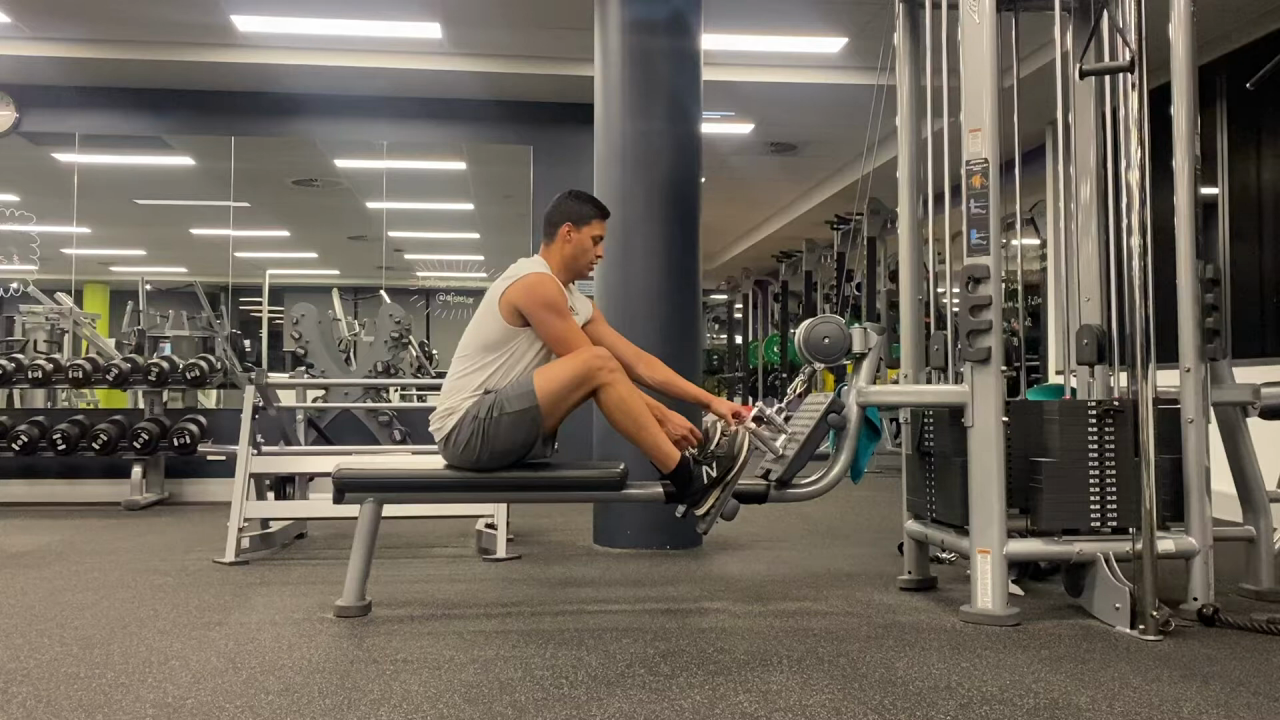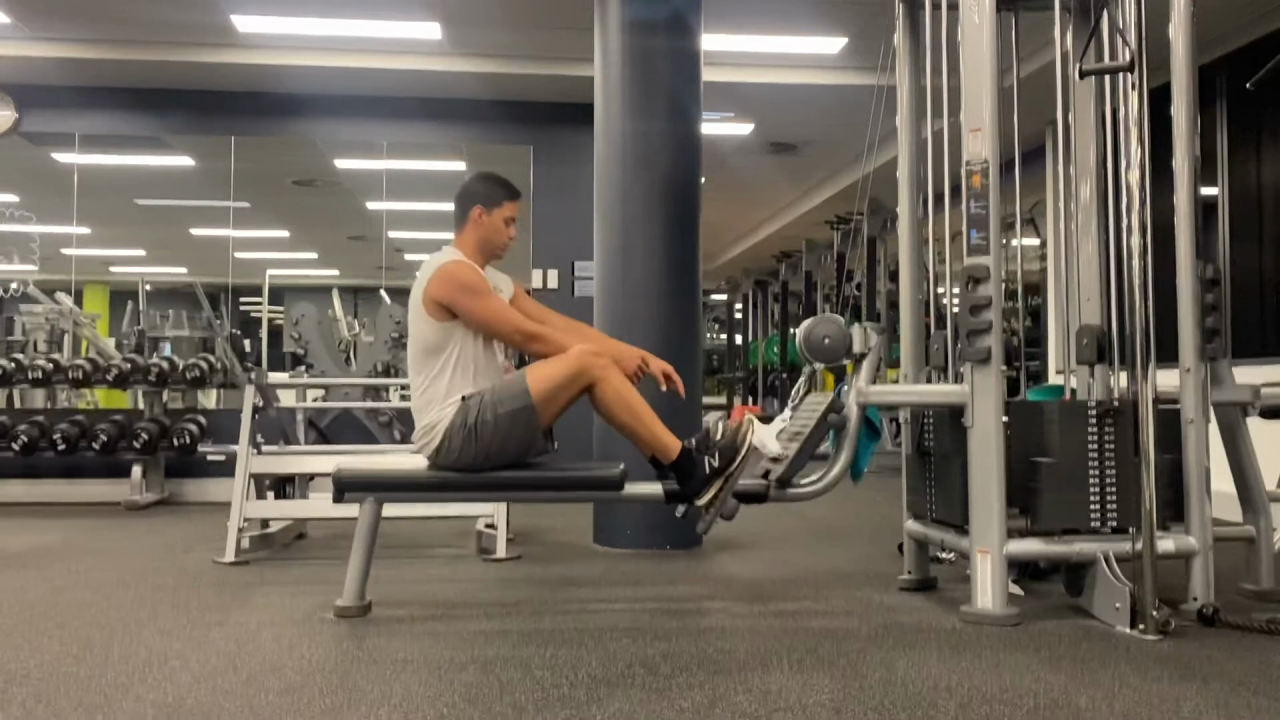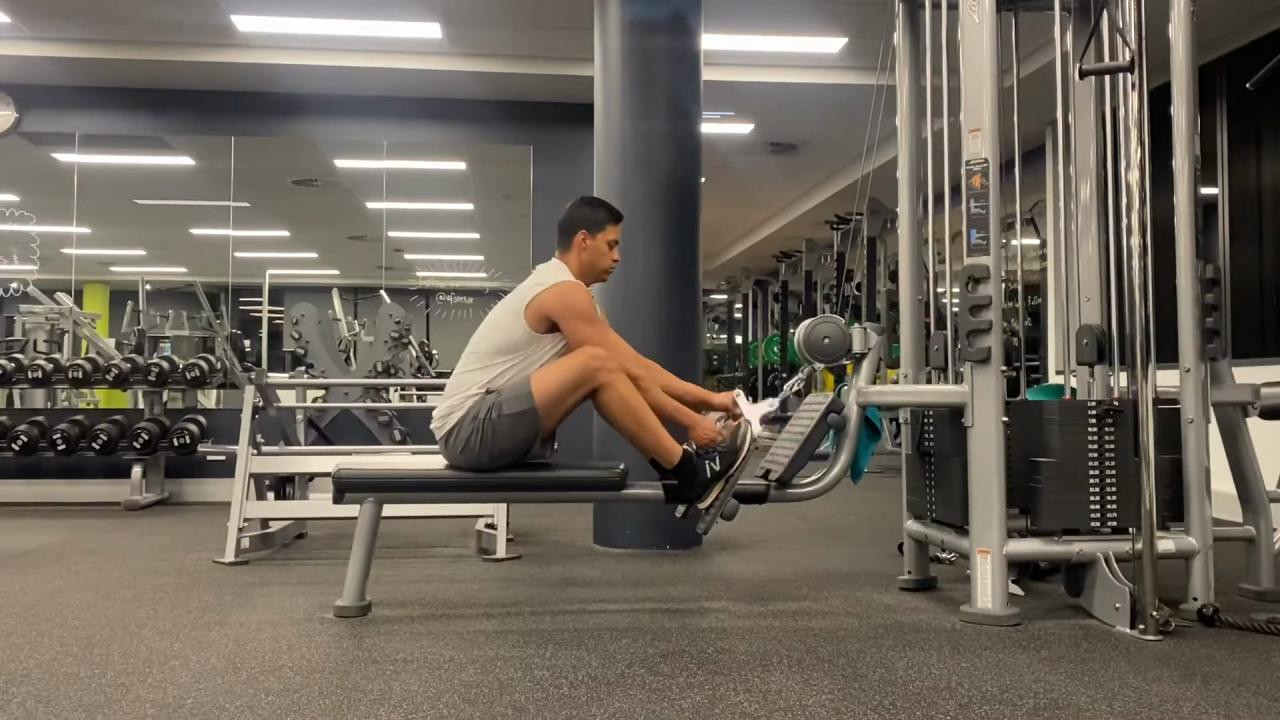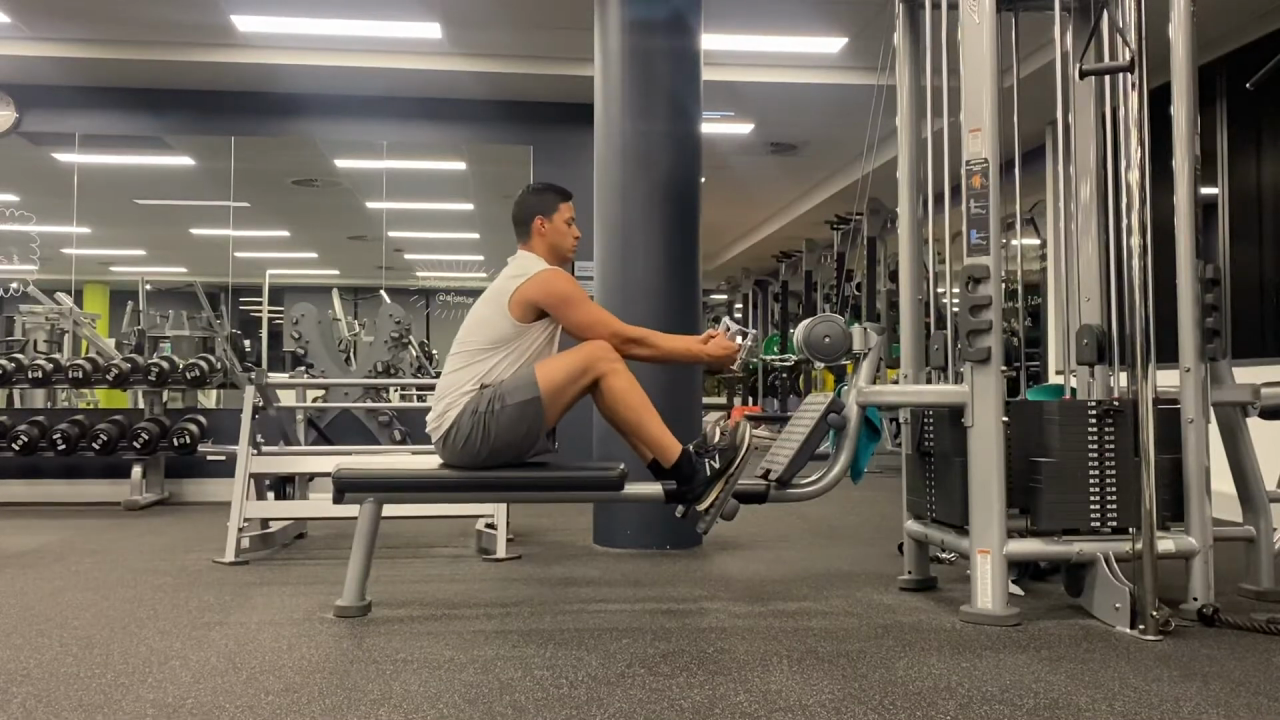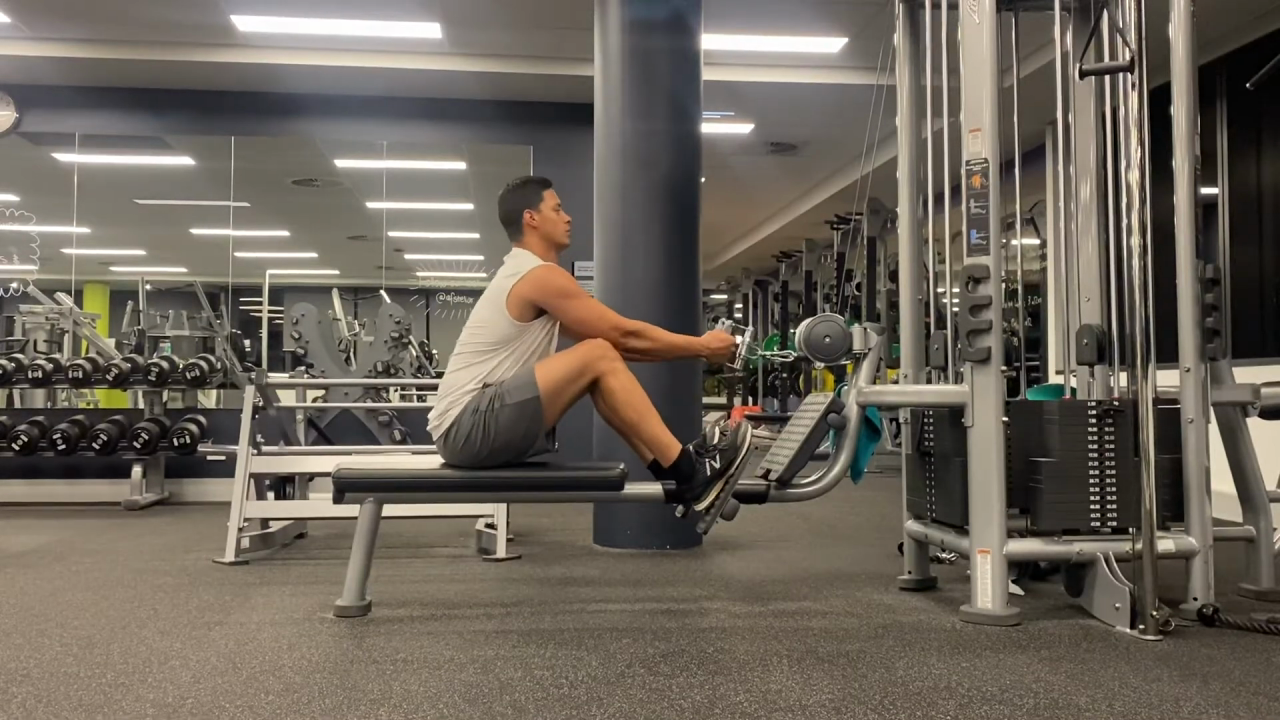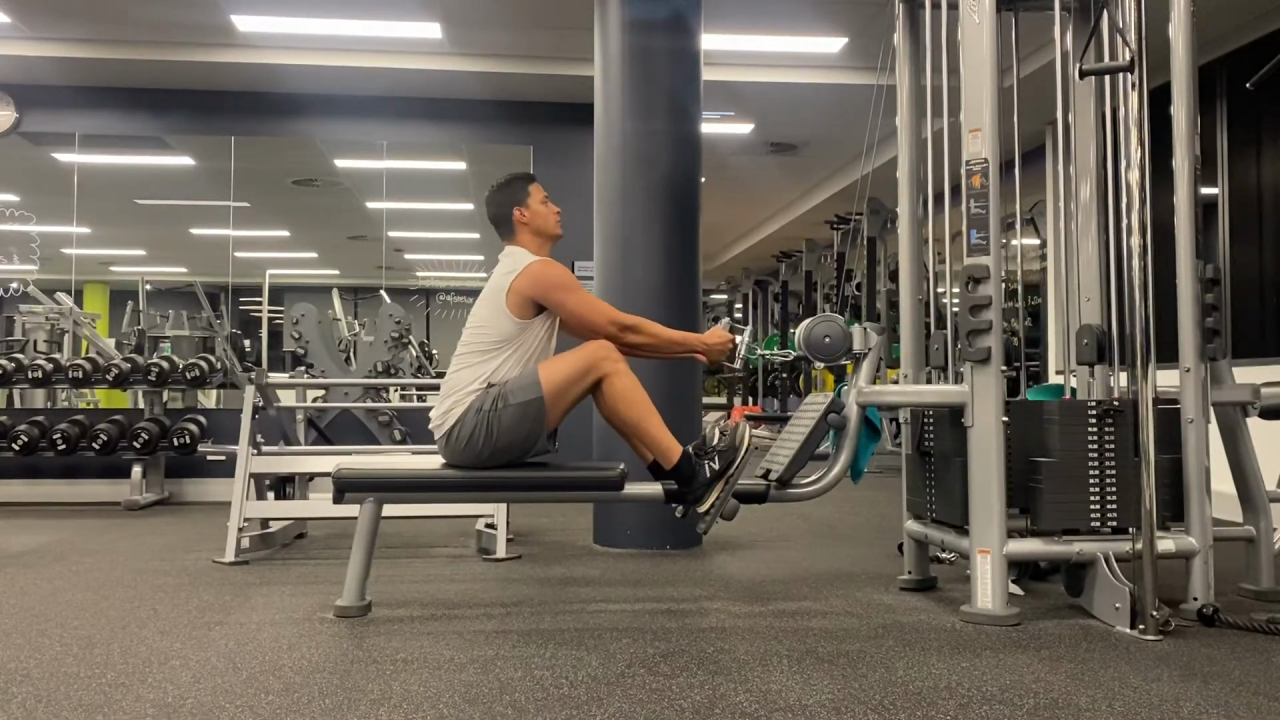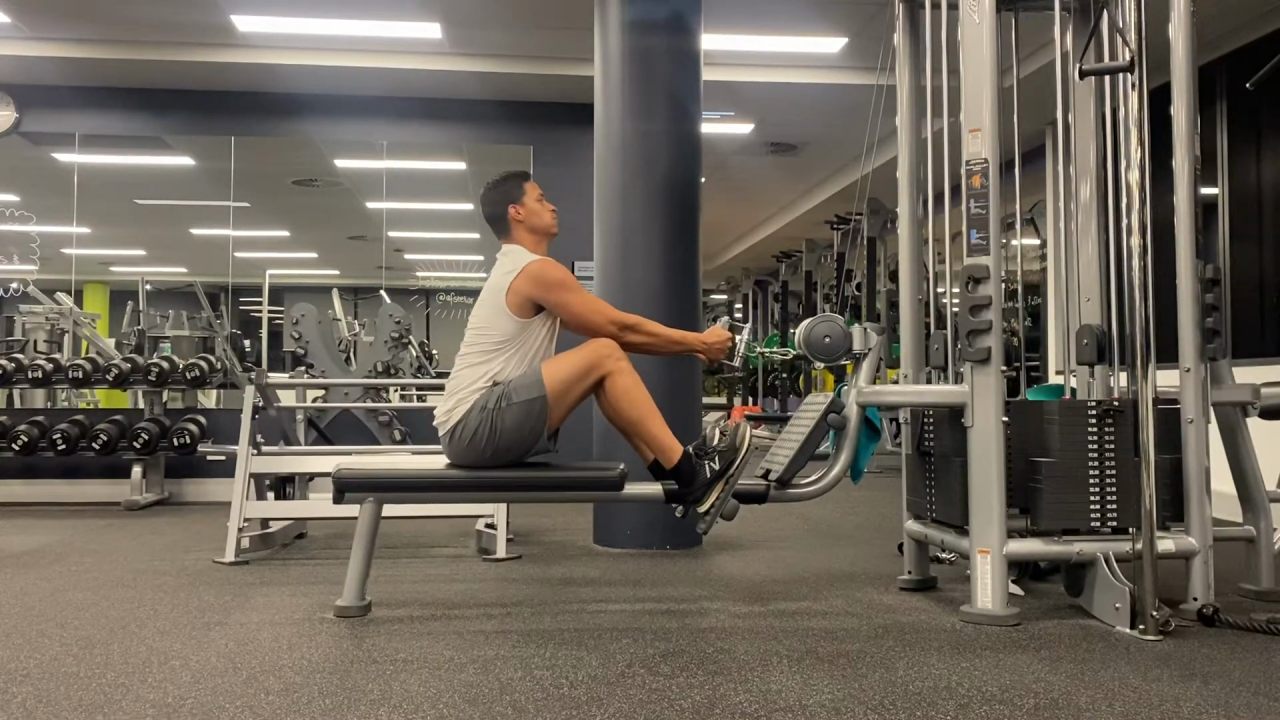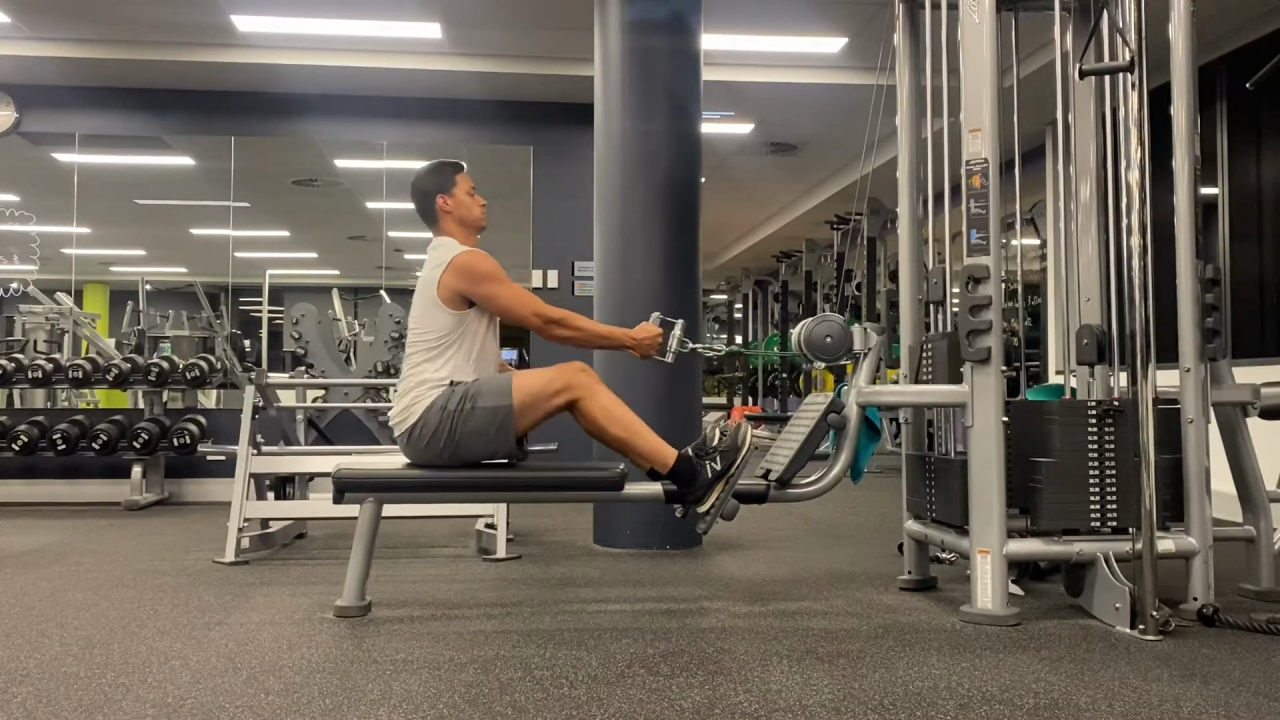
dt=0.7s
person 1, frame 1
left shoulder: (573, 302)
right shoulder: (536, 284)
left elbow: (638, 363)
right elbow: (590, 363)
left wrist: (711, 401)
right wrist: (663, 416)
left hip: (495, 426)
right hip: (467, 431)
right knee: (598, 364)
left ankle: (677, 463)
right ankle: (689, 479)
person 1, frame 2
left shoulder: (495, 282)
right shoulder: (452, 274)
left elbow: (566, 329)
right elbow: (529, 337)
left wrist: (638, 356)
right wrist: (613, 357)
left hip: (479, 421)
right hip: (453, 434)
left knee: (592, 364)
right knee: (590, 362)
left ankle: (676, 457)
right ankle: (689, 468)
person 1, frame 3
left shoulder: (562, 288)
right shoulder: (565, 292)
left elbow: (635, 364)
right elbow: (626, 373)
left wrist: (710, 398)
right wrist: (692, 421)
left hip: (488, 425)
right hip: (468, 431)
left knee: (600, 367)
right knee: (596, 364)
left ankle: (678, 463)
right ankle: (690, 473)
person 1, frame 4
left shoulder: (527, 277)
right shoulder: (545, 280)
left elbow: (619, 337)
right elbow: (624, 341)
left wrist: (693, 342)
right wrist: (705, 354)
left hip: (481, 424)
right hip: (465, 428)
left knee: (601, 360)
right knee: (600, 357)
left ankle: (672, 466)
right ankle: (690, 474)
person 1, frame 5
left shoulder: (525, 274)
right shoulder: (540, 276)
left elbow: (613, 339)
right elbow: (623, 333)
left wrist: (688, 352)
right wrist: (702, 346)
left hip: (481, 424)
right hip: (467, 428)
left knee: (601, 356)
right knee: (598, 358)
left ankle: (674, 466)
right ankle: (690, 473)
person 1, frame 6
left shoulder: (521, 271)
right shoulder: (537, 271)
left elbow: (610, 332)
right elbow: (620, 328)
left wrist: (688, 349)
right wrist: (700, 343)
left hip: (480, 424)
right hip: (469, 428)
left knee: (604, 353)
right knee: (603, 358)
left ankle: (674, 468)
right ankle: (689, 475)
person 1, frame 7
left shoulder: (517, 268)
right shoulder: (535, 270)
left elbow: (614, 330)
right elbow: (620, 327)
left wrist: (689, 345)
right wrist: (699, 342)
left hip: (484, 423)
right hip: (474, 427)
left knee: (605, 351)
right knee: (606, 355)
left ankle: (676, 467)
right ankle: (690, 475)
person 1, frame 8
left shoulder: (450, 262)
right shoulder: (466, 263)
left elbow: (543, 322)
right elbow: (548, 322)
left wrist: (622, 338)
right wrist: (628, 338)
left hip: (444, 418)
right hip: (432, 423)
left knee: (576, 377)
right knee: (572, 382)
left ankle: (674, 468)
right ankle: (686, 475)
